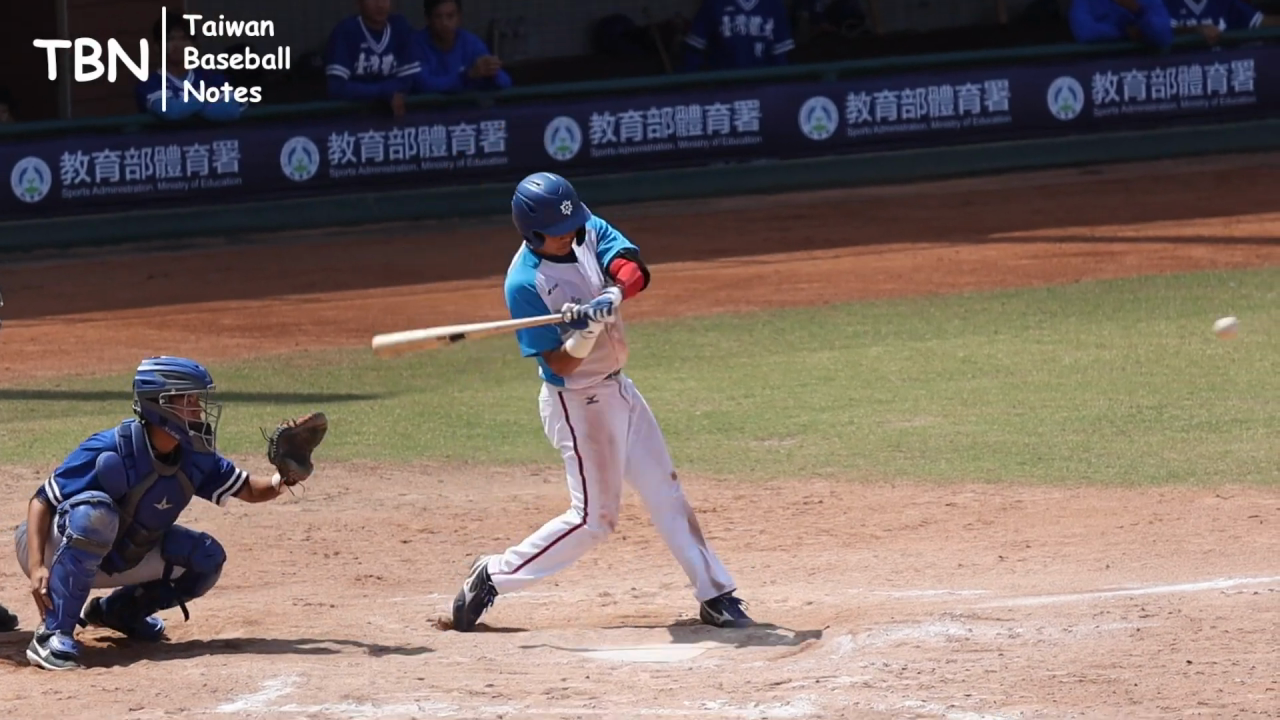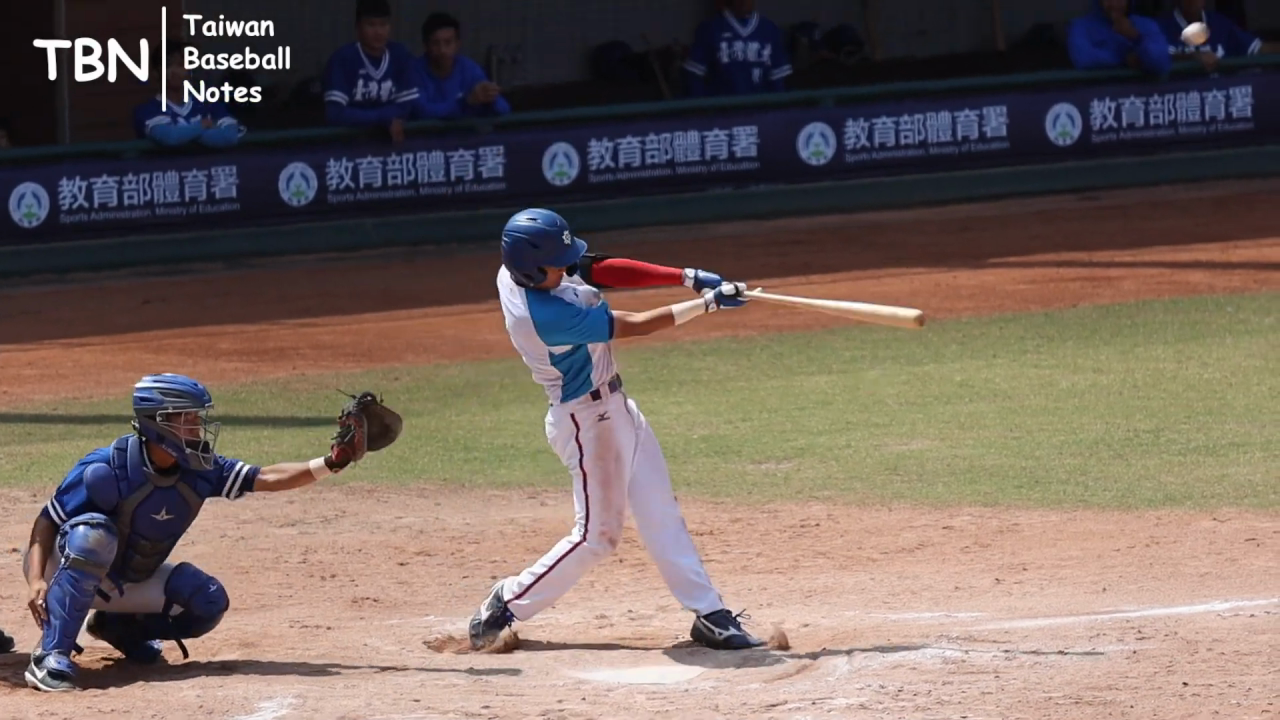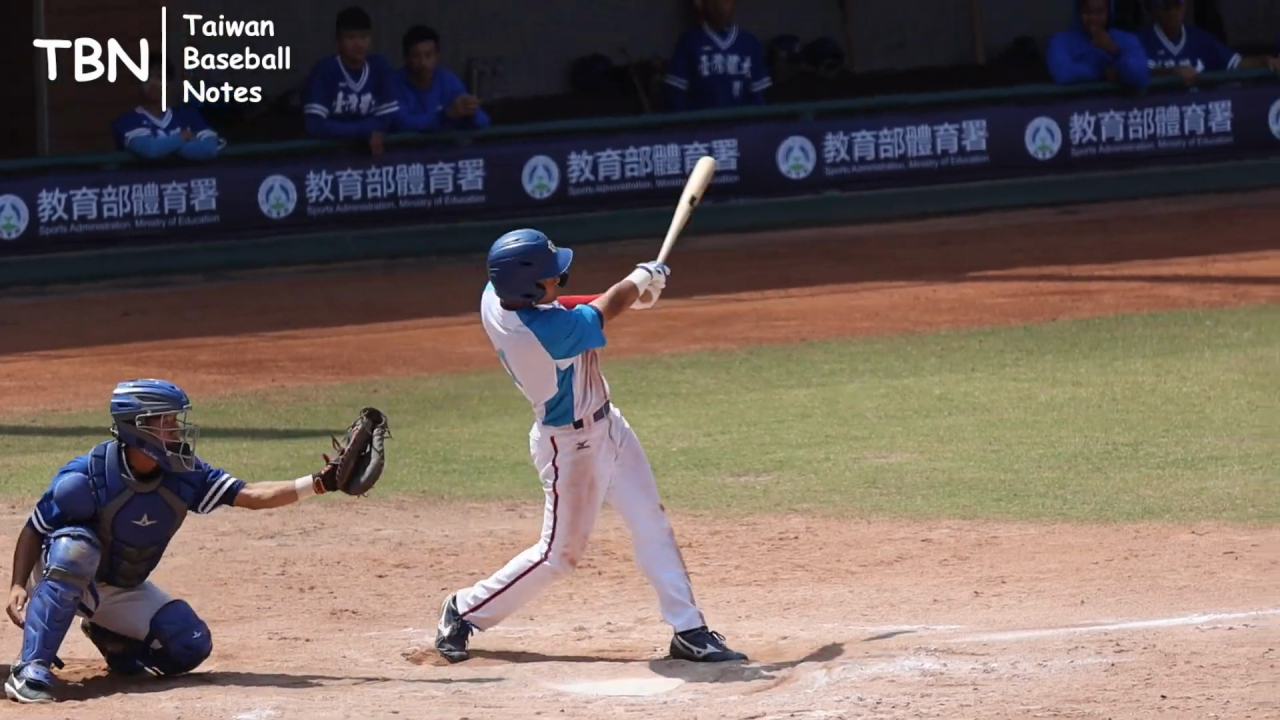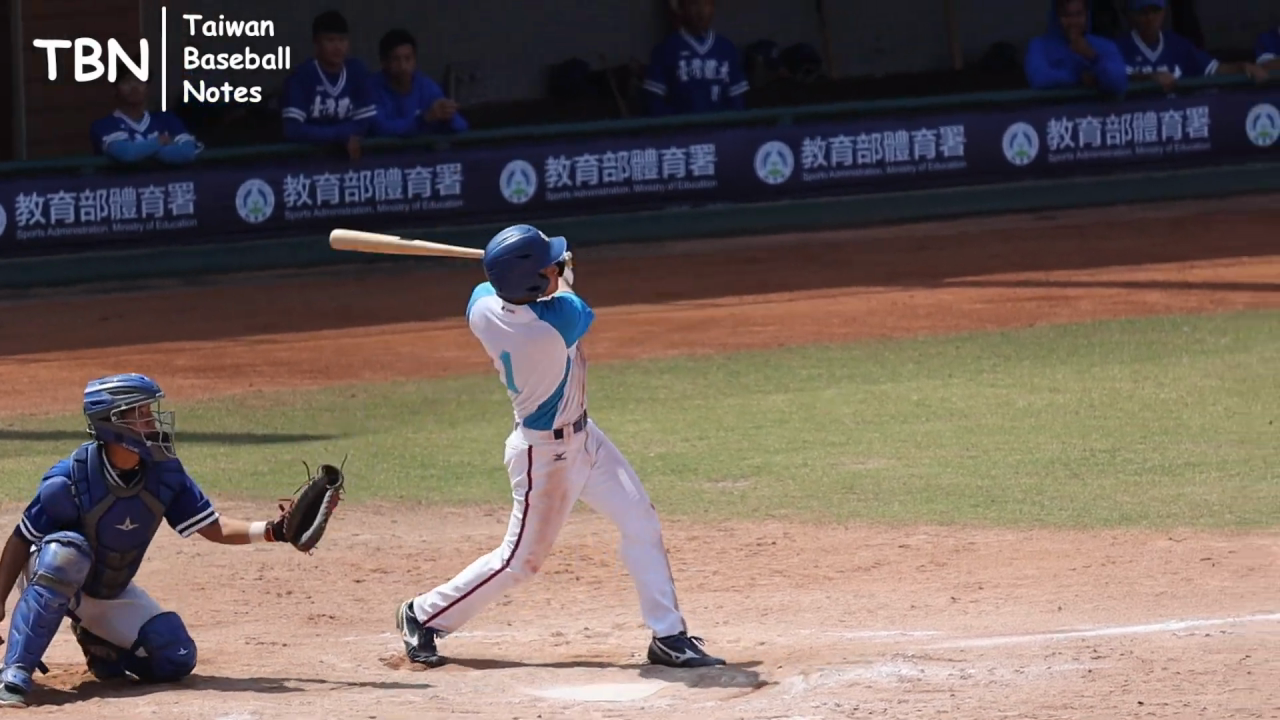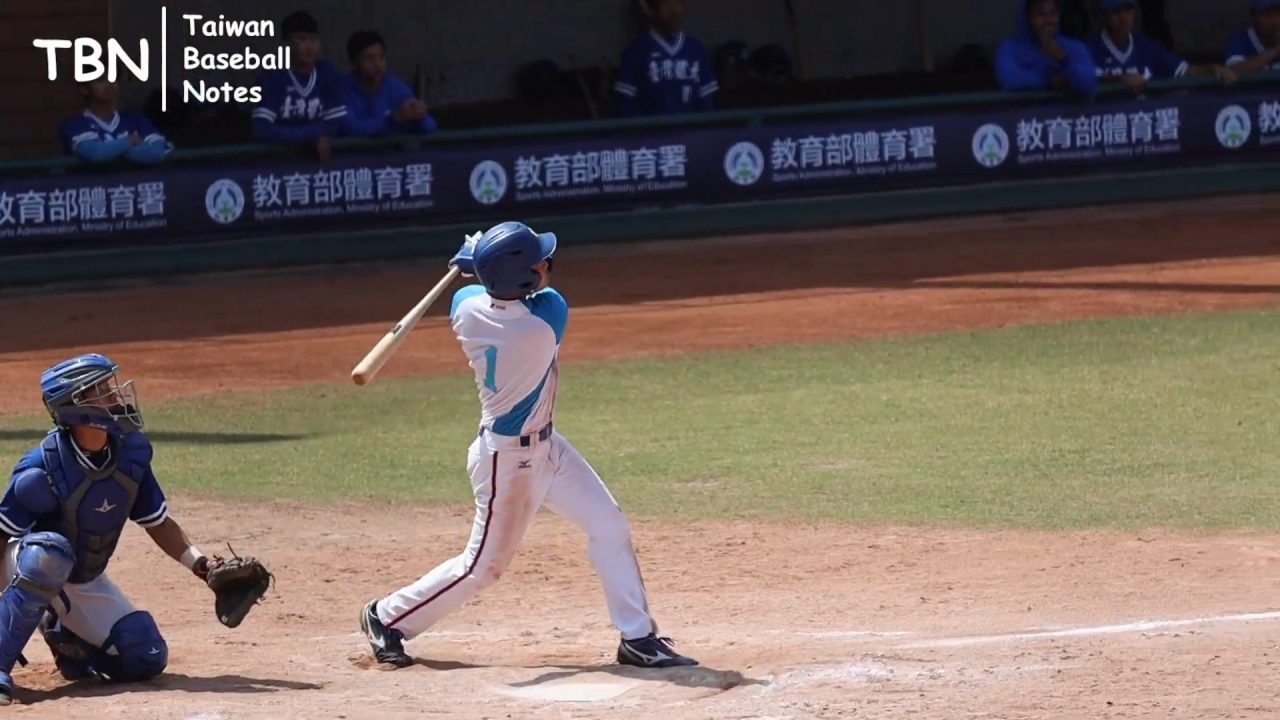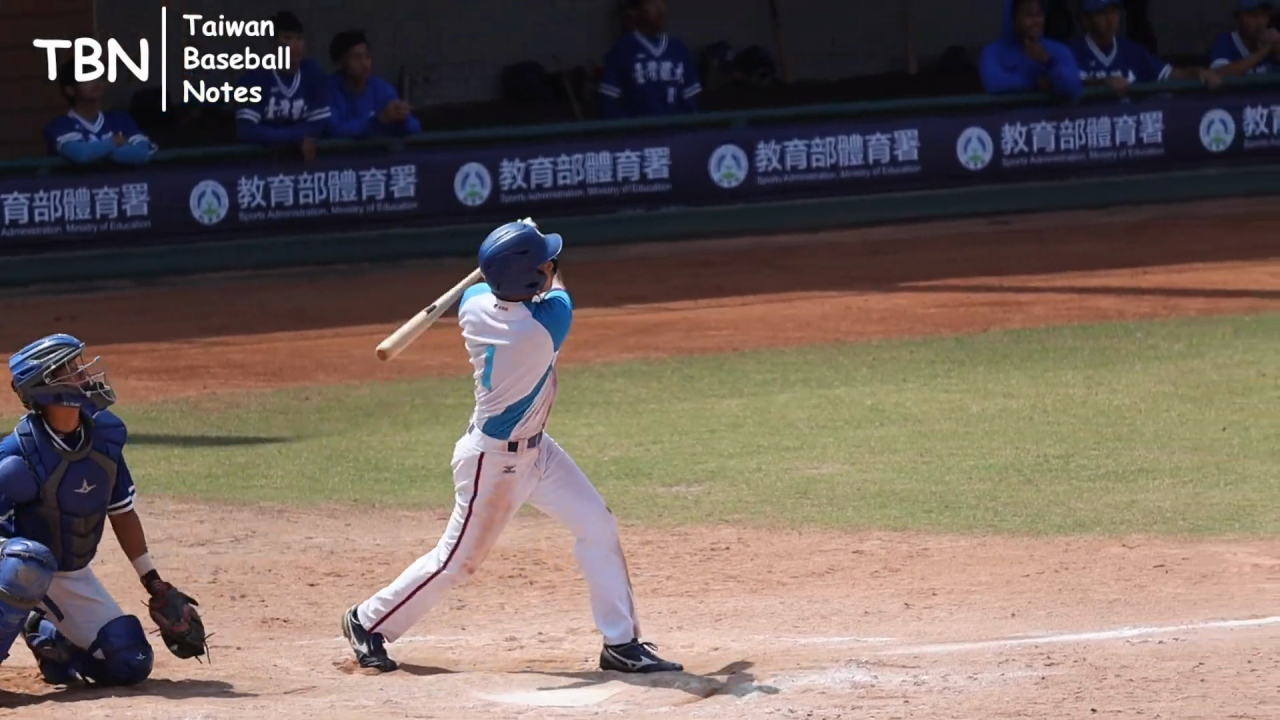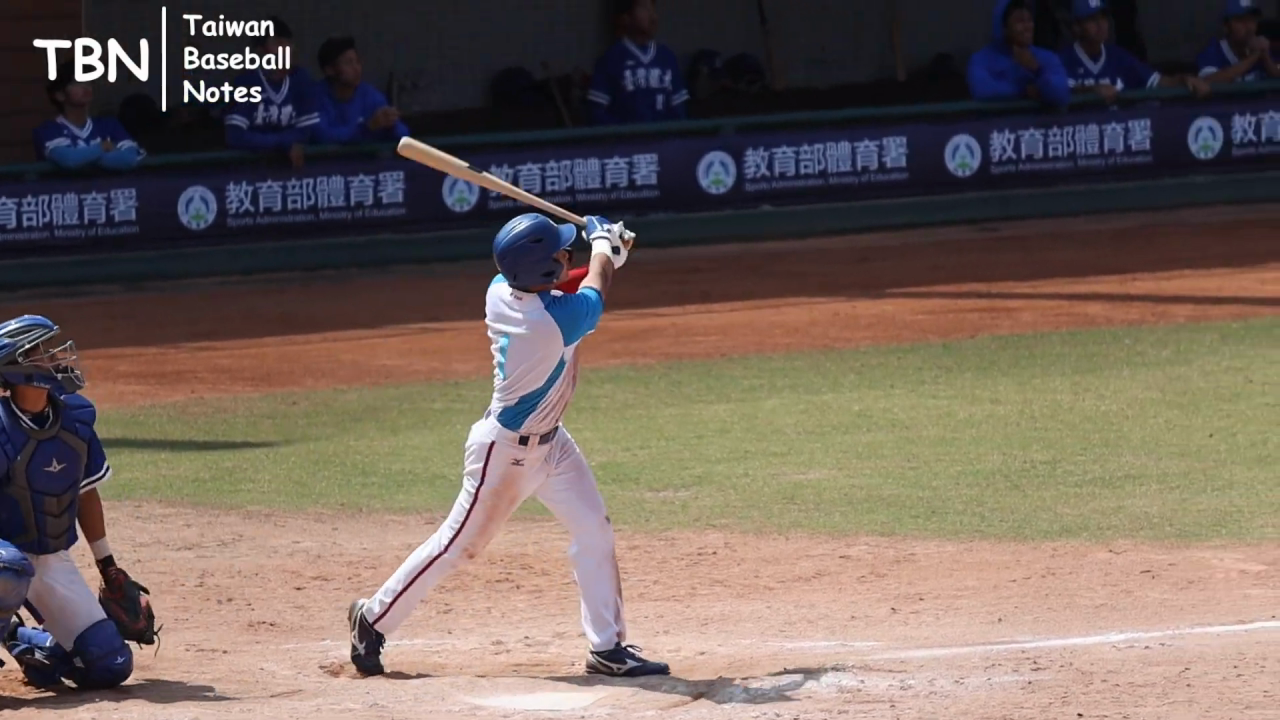
dt=0.1s
person 1, frame 1
left shoulder: (589, 233)
right shoulder: (524, 284)
left elbow: (635, 272)
right elbow: (562, 365)
left wrist: (611, 297)
right wrist: (588, 334)
left hip: (615, 389)
right hip: (576, 403)
left knee: (664, 491)
right knee: (594, 518)
left ankle: (715, 595)
right ankle: (493, 576)
person 1, frame 2
left shoulder: (517, 270)
right shoulder: (550, 316)
left elbow: (604, 270)
right elbow: (627, 328)
left wrist: (692, 278)
right wrist: (696, 307)
left hip: (610, 407)
right hip: (586, 420)
left knee: (661, 510)
right knee: (597, 534)
left ankle: (709, 614)
right ankle: (504, 603)
person 1, frame 3
left shoulder: (496, 295)
right shoulder: (551, 331)
left elbow: (560, 309)
right elbow: (607, 307)
right wrist: (645, 275)
left hip: (602, 424)
right hip: (571, 443)
left knee: (651, 523)
right knee: (560, 551)
left ankle: (688, 631)
right ankle: (465, 610)
person 1, frame 4
left shoulder: (482, 301)
right shoulder: (565, 319)
right elbow: (563, 292)
right wrist: (560, 271)
left hip: (580, 435)
right hip: (547, 450)
left knee: (641, 522)
right knee: (520, 558)
person 1, frame 5
left shoulder: (466, 303)
right shoulder: (548, 315)
right wrist: (482, 260)
left hip: (543, 443)
right hip: (512, 457)
left knee: (609, 525)
right knee: (484, 564)
right ankle: (386, 617)
person 1, frame 6
left shoulder: (475, 300)
right shoulder: (549, 323)
right elbow: (552, 294)
left hip: (536, 446)
right hip: (495, 459)
left knee: (599, 526)
right knee: (458, 558)
left ankle: (620, 643)
person 1, frame 7
left shoulder: (501, 288)
right shoulder: (564, 319)
left elbow: (549, 290)
right elbow: (595, 293)
left wrist: (604, 255)
right wrist: (602, 240)
left hip: (548, 440)
right hip: (507, 451)
left knee: (595, 533)
right knee: (457, 546)
left ankle: (607, 647)
person 2, frame 1
left shoulder: (195, 456)
right shoulder: (110, 452)
left elbow: (249, 489)
right elbow: (41, 502)
left wrist: (284, 478)
right wrist: (37, 566)
left hip: (119, 561)
right hip: (61, 551)
left knee: (206, 558)
right knee: (95, 510)
left ankle: (115, 611)
right ankle: (52, 634)
person 2, frame 2
left shoulder: (198, 469)
right shoulder: (106, 468)
left elbow: (264, 480)
right elbow: (46, 522)
left wrist: (328, 464)
right wrist: (37, 580)
left hip: (134, 581)
right hip: (74, 571)
left knee: (208, 604)
right knee: (93, 533)
left ankle: (118, 627)
right ankle: (51, 655)
person 2, frame 3
left shoulder: (184, 474)
right shoulder: (87, 475)
left elbow: (249, 495)
right elbow: (33, 532)
left wrist: (320, 482)
right wrist: (18, 586)
left hip: (125, 589)
right hip: (66, 582)
left knee: (191, 647)
right knee: (74, 545)
left ankle: (119, 636)
right ankle: (32, 667)
person 2, frame 4
left shoulder: (163, 474)
right shoulder: (70, 479)
left elbow: (214, 527)
left wrist: (269, 531)
left hip: (112, 594)
right hip: (55, 583)
left knee: (176, 659)
right knee: (66, 550)
left ankle: (100, 640)
person 2, frame 5
left shoulder: (129, 453)
right shoulder: (41, 469)
left elbow: (157, 523)
left wrist: (200, 564)
left hip: (85, 584)
left knee: (147, 659)
right knee: (50, 551)
left ankle: (66, 638)
person 2, frame 6
left shoulder: (105, 436)
left elbow: (121, 513)
left wrist: (153, 582)
left hip: (71, 575)
left knee: (131, 665)
right knee: (30, 564)
left ankle: (46, 636)
person 2, frame 7
left shoulder: (76, 418)
left elbow: (87, 493)
left wrist: (108, 565)
left hip: (52, 560)
left knee: (109, 666)
left ankle: (35, 645)
